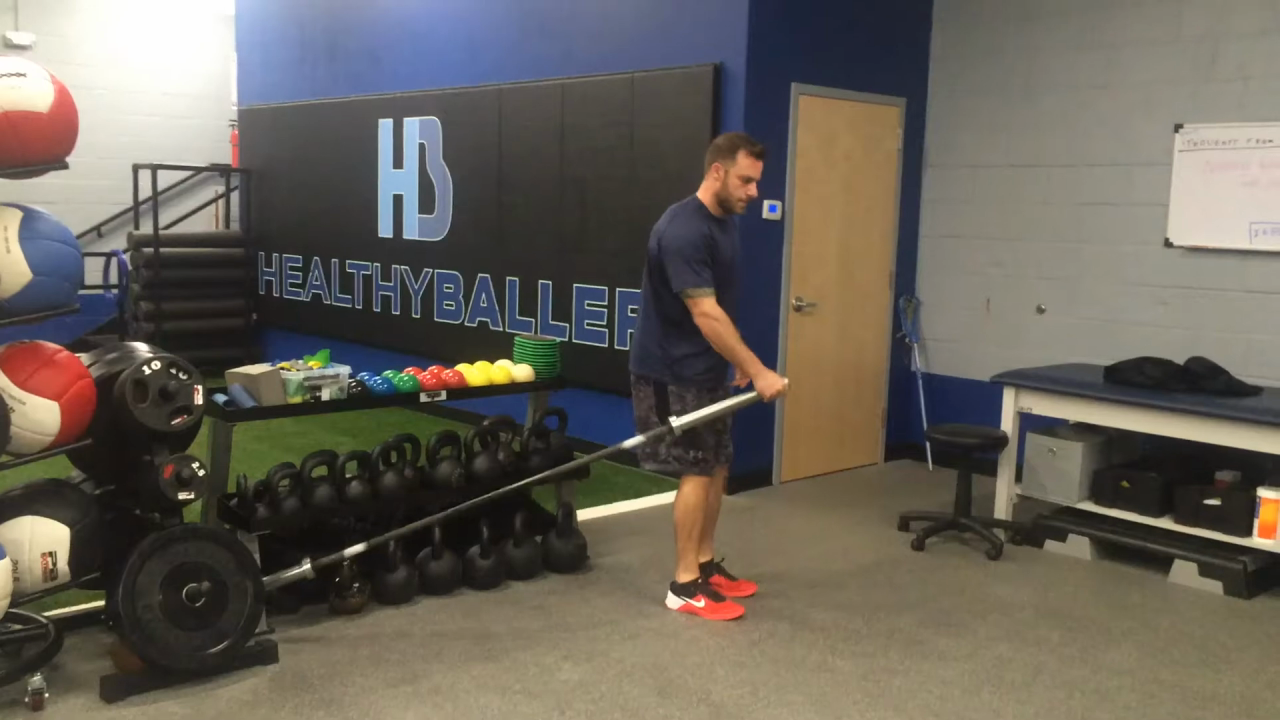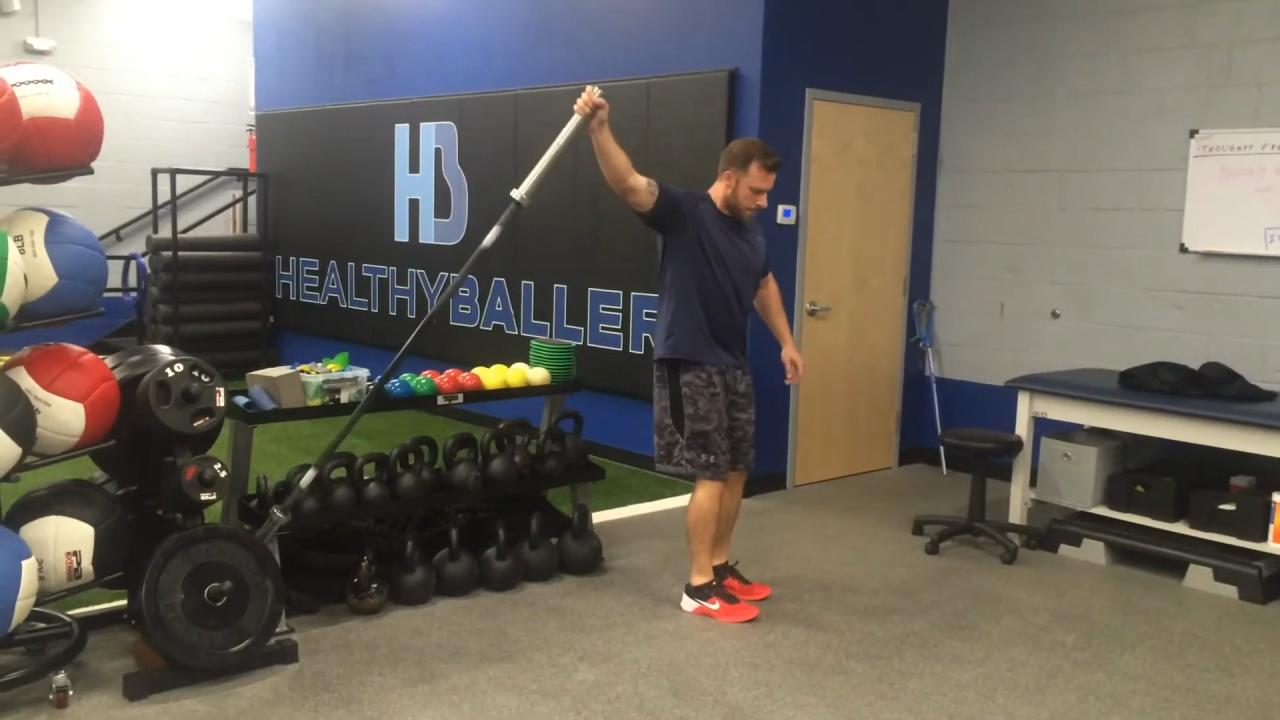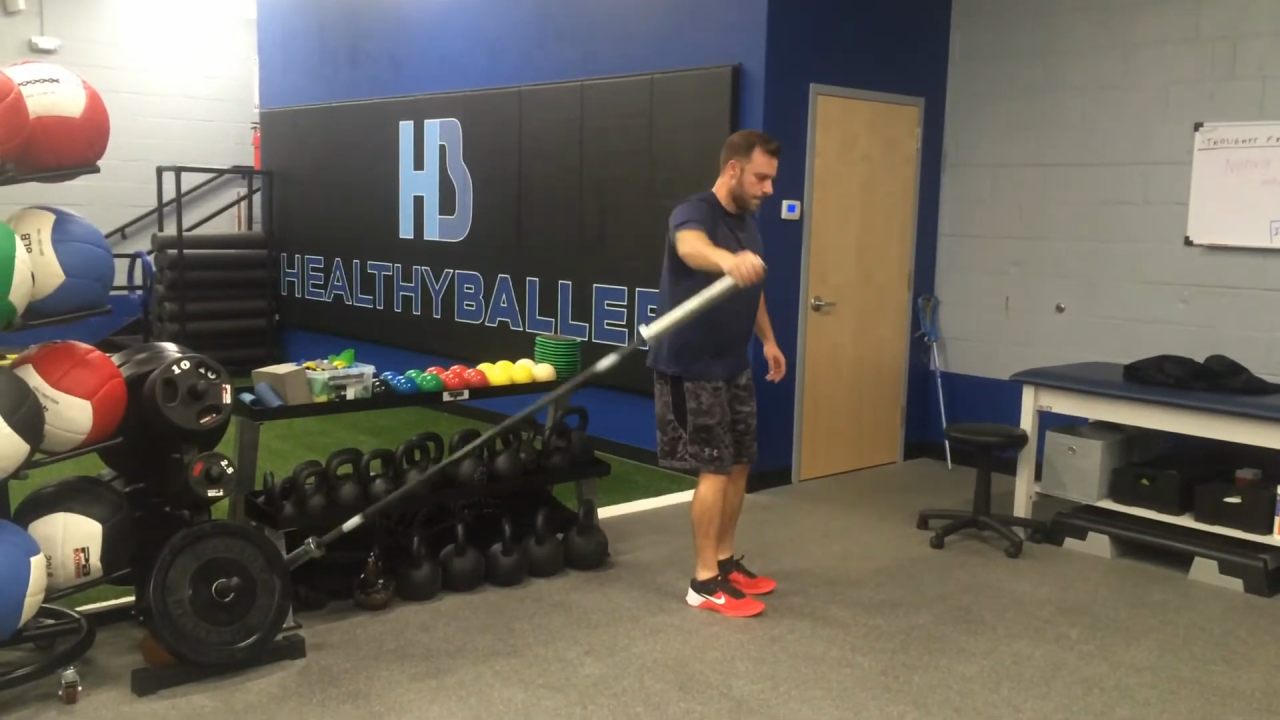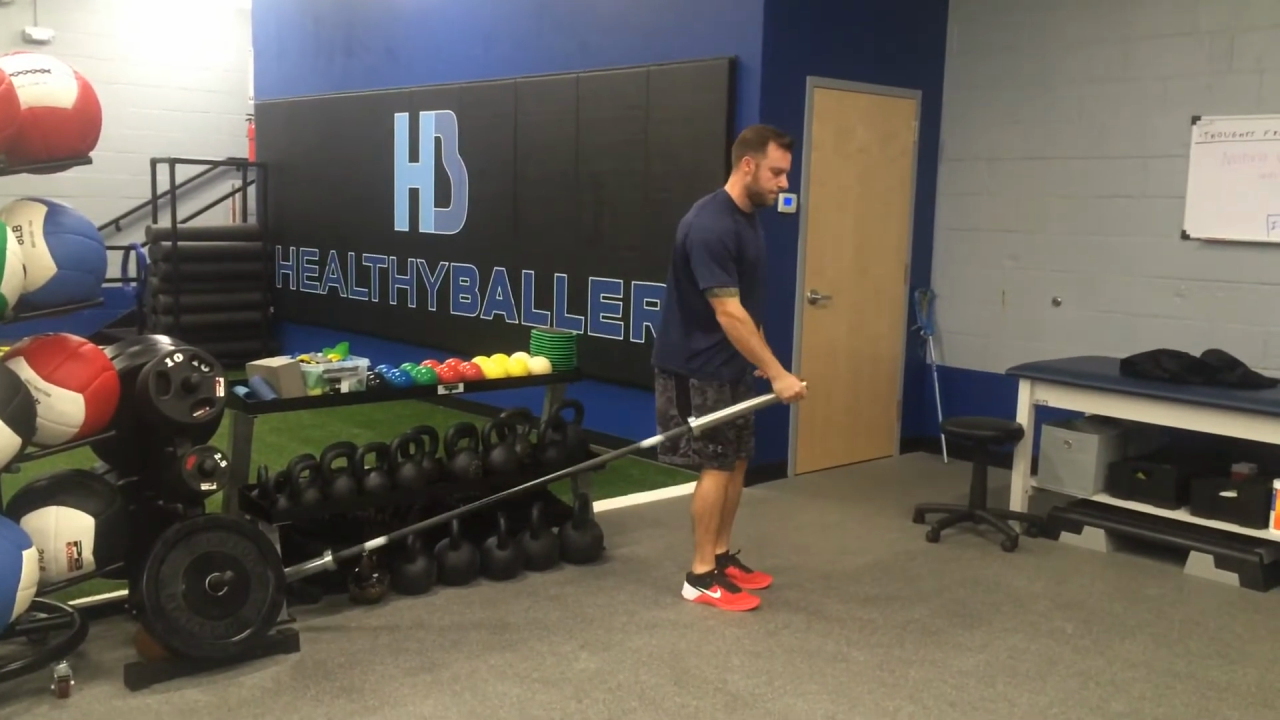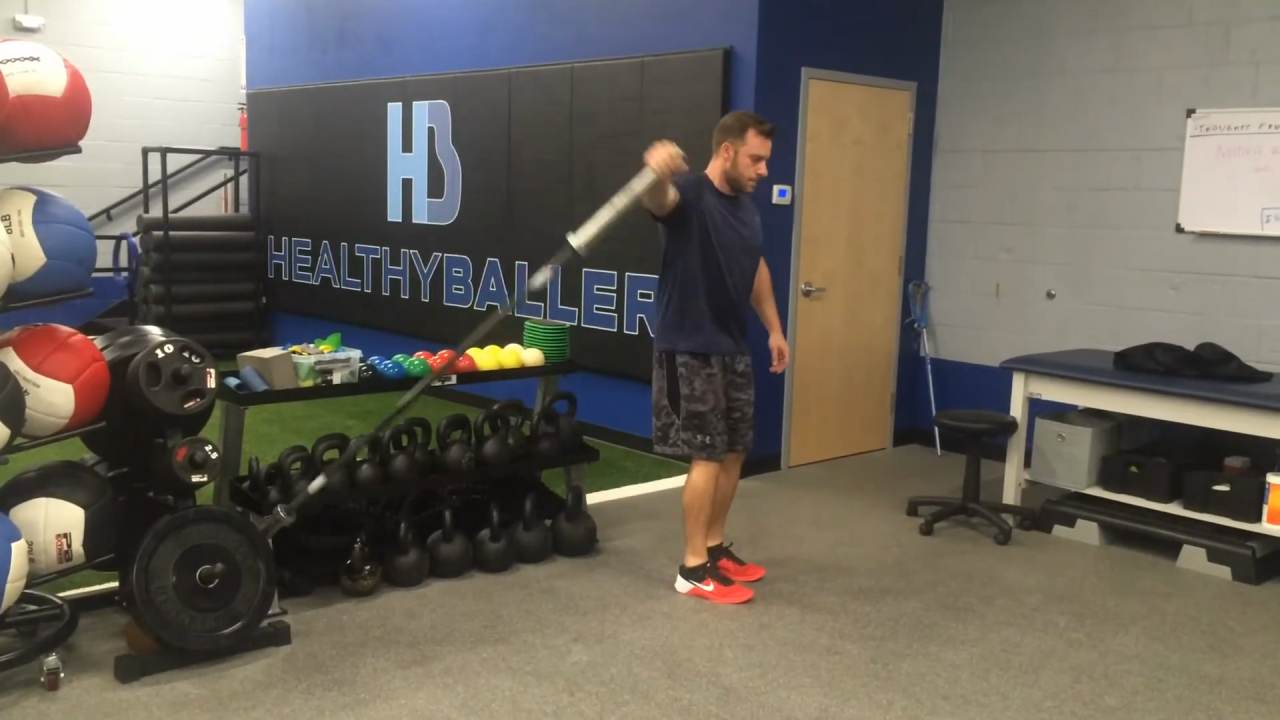
dt=1s
person 1, frame 1
left shoulder: (725, 221)
right shoulder: (684, 229)
right elbow: (705, 313)
left wrist: (739, 361)
right wrist: (757, 371)
left hip: (707, 368)
right hip: (672, 370)
left knee: (716, 467)
right knee: (696, 470)
left ankle: (705, 564)
right ankle: (685, 584)
person 1, frame 2
left shoulder: (750, 230)
right shoulder: (684, 211)
left elbow: (764, 286)
right elbow: (626, 183)
left wrist: (787, 343)
right wrist: (598, 128)
left hip: (733, 366)
right hip: (689, 366)
left knee: (736, 471)
right knee: (711, 474)
left ankle: (720, 566)
right ankle: (699, 587)
person 1, frame 3
left shoulder: (747, 220)
right shoulder: (696, 211)
right elbow: (691, 247)
left wrist: (768, 339)
right wrist: (730, 262)
left hip: (733, 365)
right hip: (694, 367)
left knee: (738, 464)
right knee: (714, 469)
left ankle: (725, 560)
right ankle: (704, 581)
person 1, frame 4
left shoulder: (747, 216)
right shoulder: (711, 224)
right elbow: (728, 313)
left wrist: (759, 358)
right wrist: (777, 373)
left hip: (729, 364)
right hip: (697, 366)
left knee: (735, 462)
right knee: (716, 465)
left ankle: (721, 556)
right ankle: (701, 576)
person 1, frame 5
left shoulder: (746, 205)
right shoulder: (691, 194)
left elbow: (755, 270)
right elbow: (658, 198)
left wrist: (774, 330)
right wrist: (657, 168)
left hip: (733, 349)
right hip: (690, 349)
left knee: (734, 452)
right knee: (707, 456)
left ankle: (715, 547)
right ankle: (694, 569)
